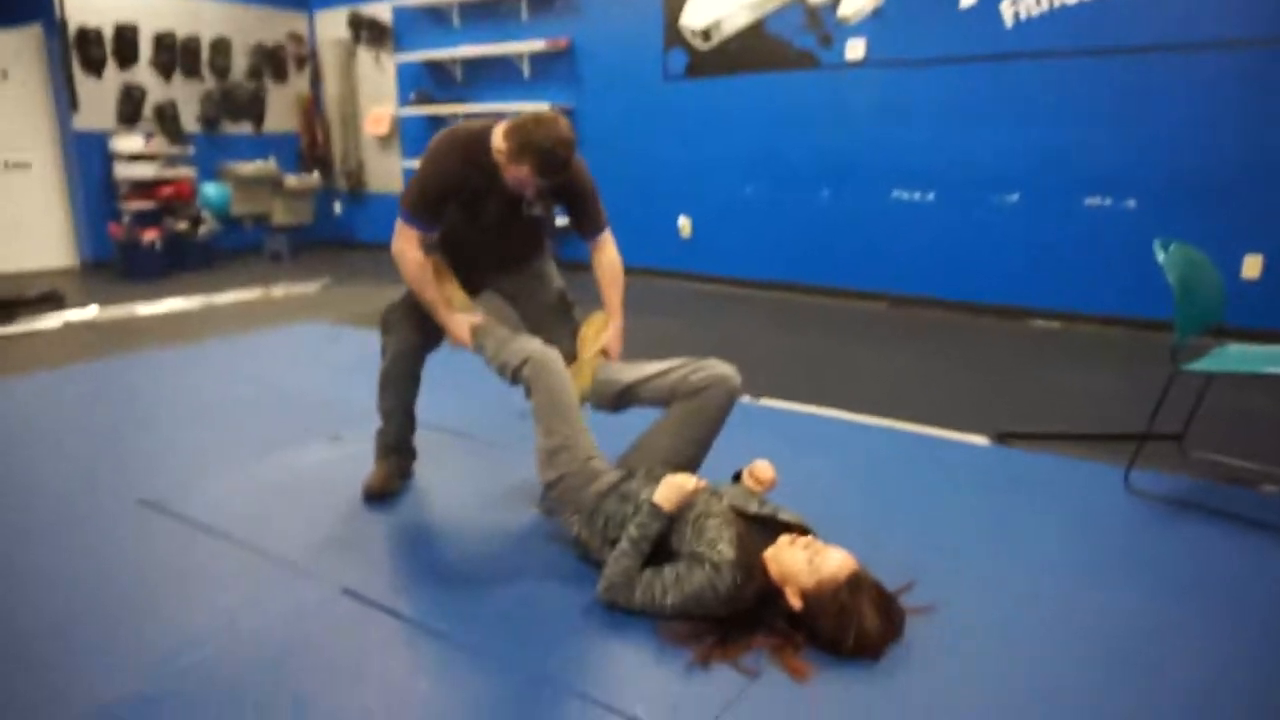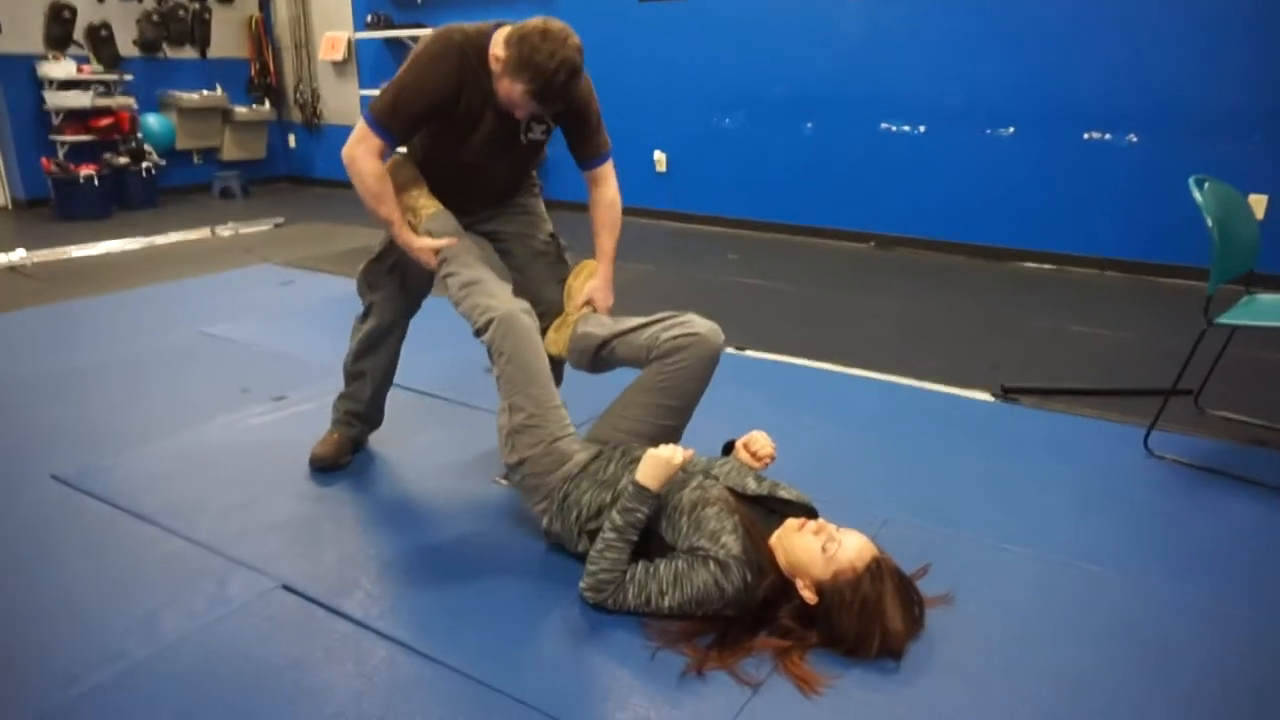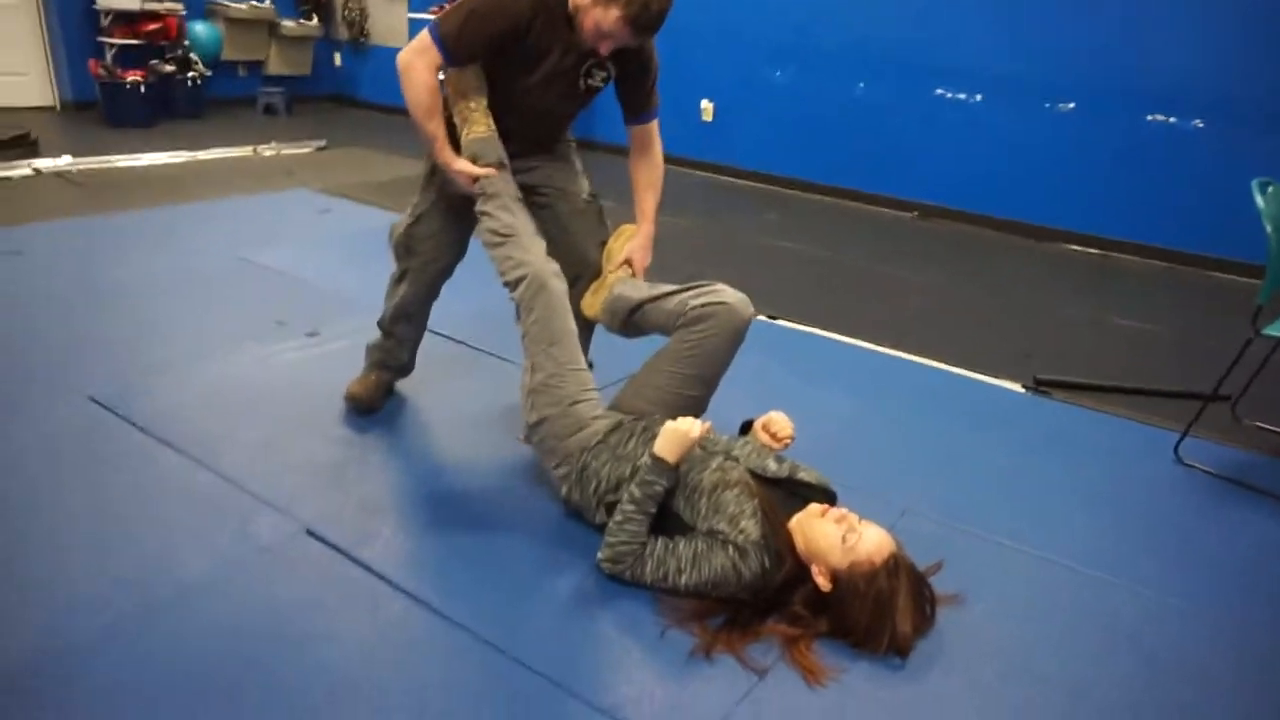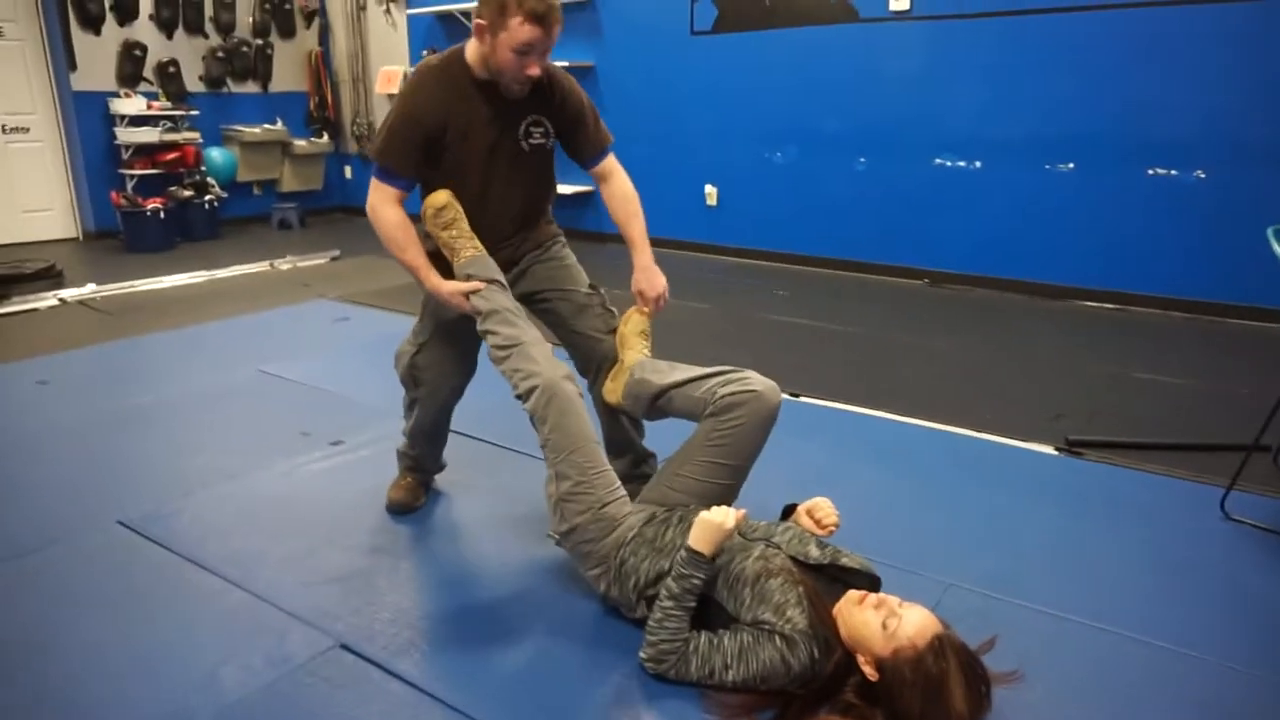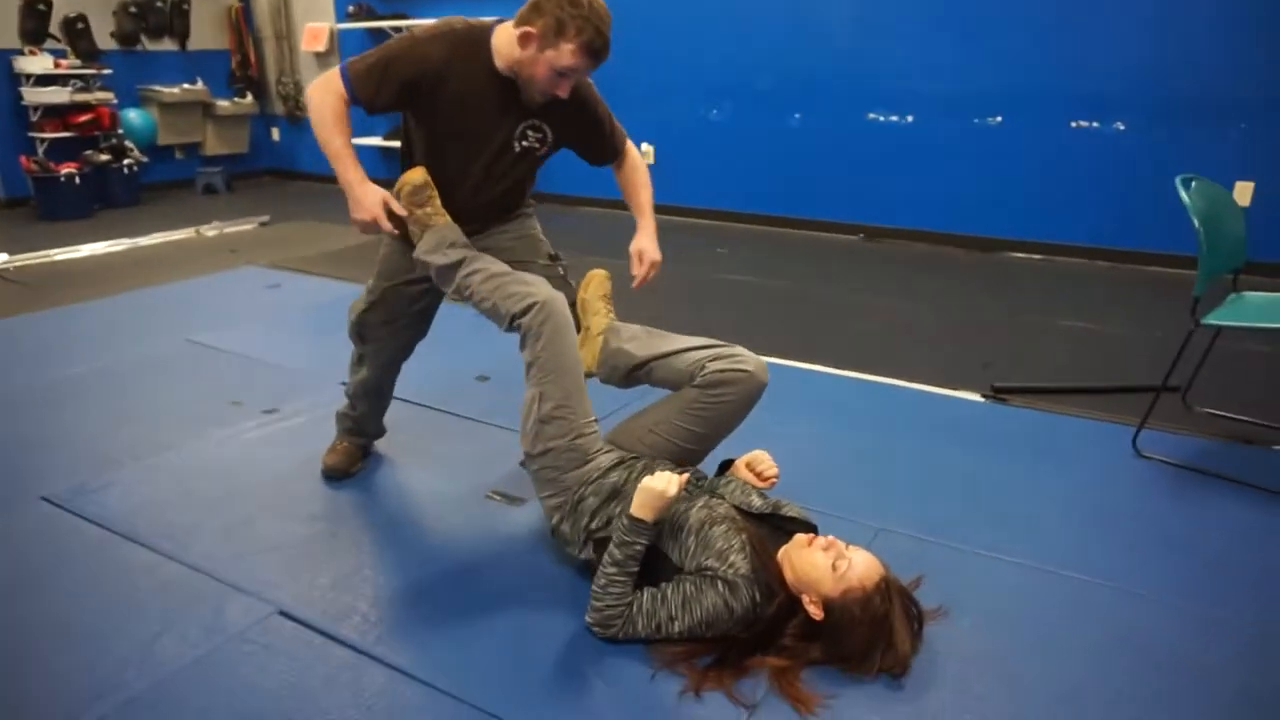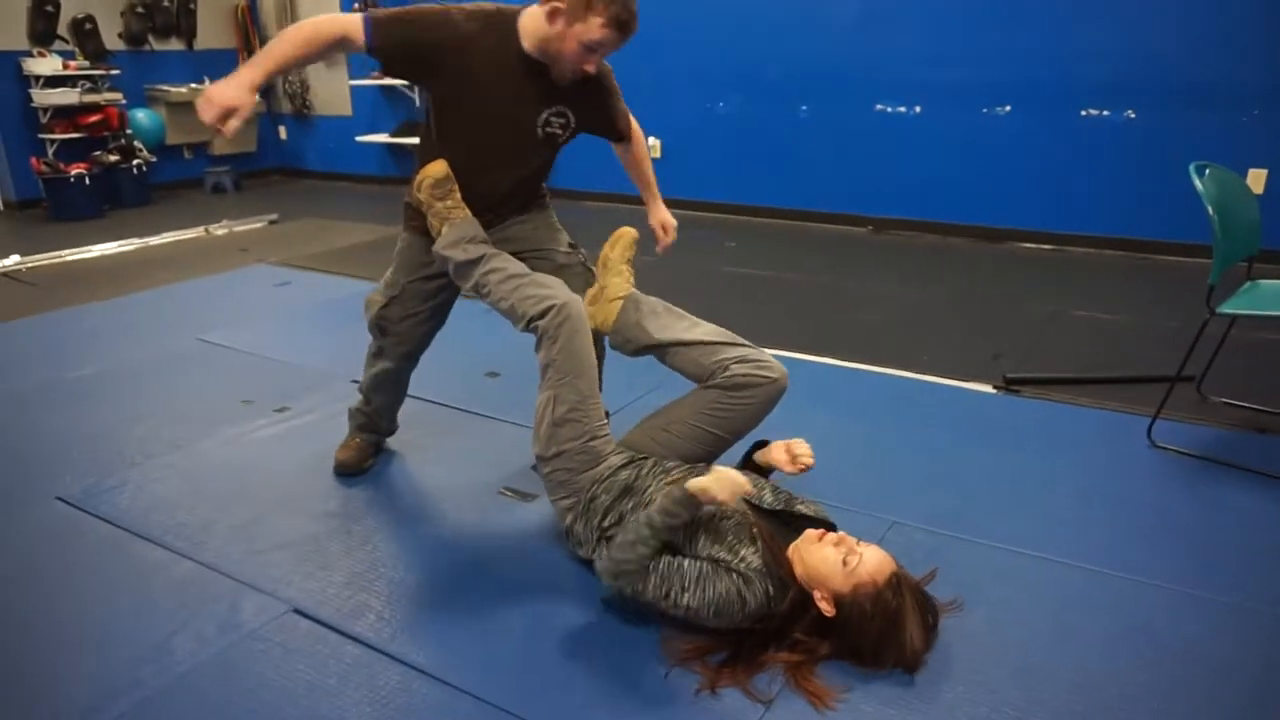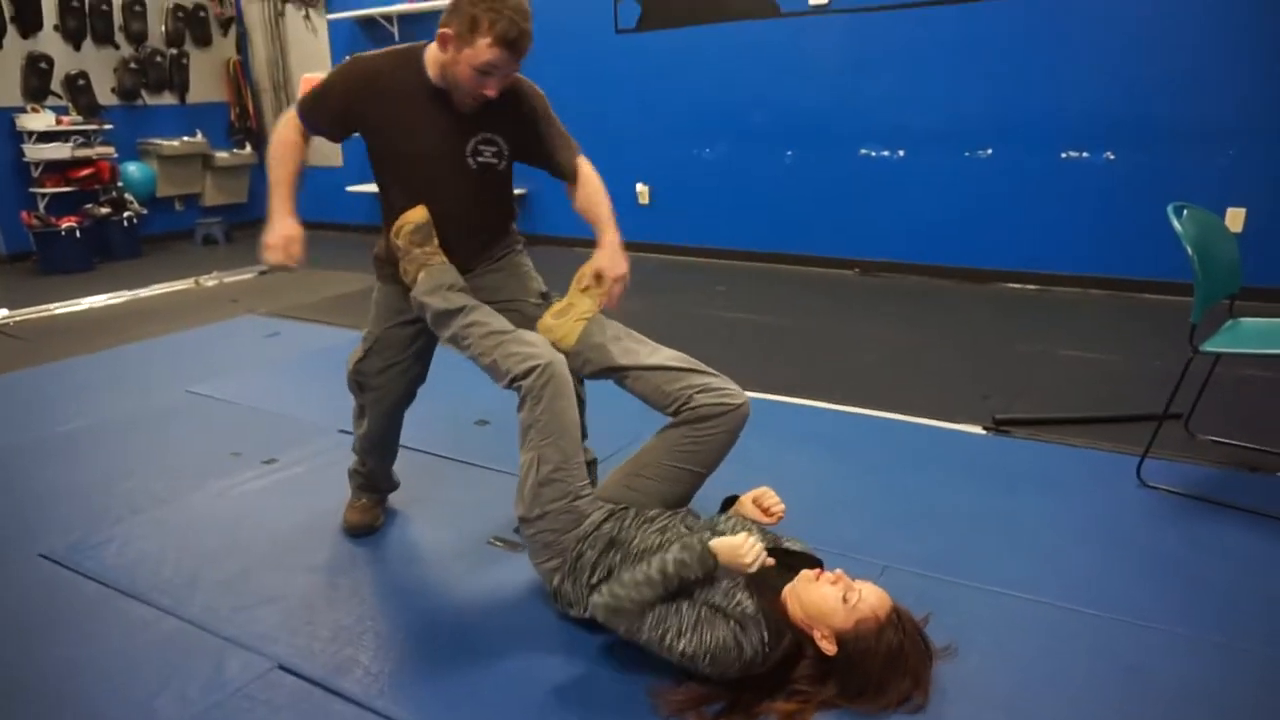
dt=0.7s
person 1, frame 1
left shoulder: (724, 581)
right shoulder: (790, 527)
left elbow: (615, 590)
left wrist: (659, 506)
right wrist: (746, 481)
left hip: (599, 511)
right hip: (635, 484)
left knee: (540, 361)
left ankle: (472, 323)
right ankle: (596, 377)
person 1, frame 2
left shoulder: (728, 580)
right shoulder: (801, 516)
left elbow: (603, 588)
left wrist: (642, 488)
right wrist: (740, 461)
left hip: (572, 492)
right hip: (617, 457)
left knee: (511, 321)
right knee: (700, 337)
right ankle: (580, 333)
person 1, frame 3
left shoulder: (745, 561)
right shoulder: (804, 493)
left elbow: (619, 558)
left wrist: (660, 461)
right wrist: (759, 435)
left hip: (590, 457)
right hip: (635, 430)
left knee: (541, 284)
right knee: (725, 307)
left ankle: (482, 141)
right ankle: (614, 295)
person 1, frame 4
left shoulder: (790, 652)
right shoulder: (854, 578)
left elbow: (662, 657)
left wrist: (696, 555)
right wrist: (798, 517)
left hip: (624, 552)
right hip: (672, 520)
left knee: (552, 388)
right knee: (753, 396)
left ankle: (472, 261)
right ankle: (636, 378)
person 1, frame 5
left shoulder: (736, 596)
right shoulder: (789, 528)
left elbow: (609, 618)
left wrist: (641, 518)
right wrist: (737, 474)
left hip: (584, 494)
right hip: (634, 466)
left knee: (544, 306)
right knee: (741, 372)
left ankle: (439, 241)
right ankle: (603, 344)
person 1, frame 6
left shoulder: (745, 592)
right shoulder: (805, 522)
left elbow: (620, 571)
left wrist: (687, 496)
right wrist: (765, 458)
left hip: (594, 495)
right hip: (641, 466)
left knee: (559, 309)
right knee: (761, 376)
left ankle: (457, 232)
right ankle: (619, 308)
person 1, frame 7
left shoulder: (745, 644)
right shoulder: (798, 574)
left elbow: (612, 603)
left wrist: (705, 548)
right wrist: (737, 512)
left hip: (578, 556)
right hip: (617, 523)
left knee: (542, 368)
right knee: (722, 402)
left ankle: (435, 277)
right ankle: (577, 328)
person 2, frame 1
left shoulder: (567, 169)
right shoulder: (453, 152)
left elbow: (602, 245)
right elbow: (406, 245)
left wrist: (614, 323)
right wrist: (447, 319)
left hip: (524, 261)
right hip: (456, 257)
left knee: (564, 353)
right knee: (402, 344)
right ankle: (394, 458)
person 2, frame 2
left shoulder: (569, 86)
right shoulder: (445, 57)
left elbow: (601, 180)
right elbow: (361, 152)
left wrist: (603, 272)
right wrist: (405, 238)
left hip: (510, 199)
right hip: (433, 195)
left knee: (553, 305)
right knee: (385, 306)
right ankle: (350, 424)
person 2, frame 3
left shoulder: (632, 46)
left elbow: (645, 139)
right elbow: (415, 63)
left wrist: (645, 233)
right wrist: (446, 157)
left hip: (546, 152)
left knee: (589, 264)
right knee: (423, 261)
right ankle: (384, 366)
person 2, frame 4
left shoulder: (556, 89)
right shoulder: (429, 92)
left elbow: (608, 174)
right elbow: (383, 202)
left wrist: (643, 261)
right wrist: (432, 281)
left hip: (538, 249)
left knee: (609, 354)
right knee: (433, 379)
left ankle: (631, 475)
right ankle: (417, 468)
person 2, frame 5
left shoulder: (572, 94)
right shoulder: (436, 51)
left elbow: (625, 156)
right elbow: (326, 91)
left wrist: (645, 228)
right wrist: (355, 184)
left hip: (502, 224)
right knee: (378, 335)
right ankle: (355, 432)
person 2, frame 6
left shoulder: (591, 78)
left elbow: (626, 131)
left wrist: (654, 201)
right wrist: (246, 81)
left hip: (522, 217)
right knee: (397, 335)
right ankle: (368, 430)
person 2, frame 7
left shoulder: (520, 101)
right shoulder: (375, 78)
left elbow: (575, 169)
right elbow: (294, 123)
left wrist: (608, 240)
right wrist: (283, 213)
left hip: (493, 261)
right hip: (410, 266)
right knee: (380, 389)
right ankle: (370, 486)
